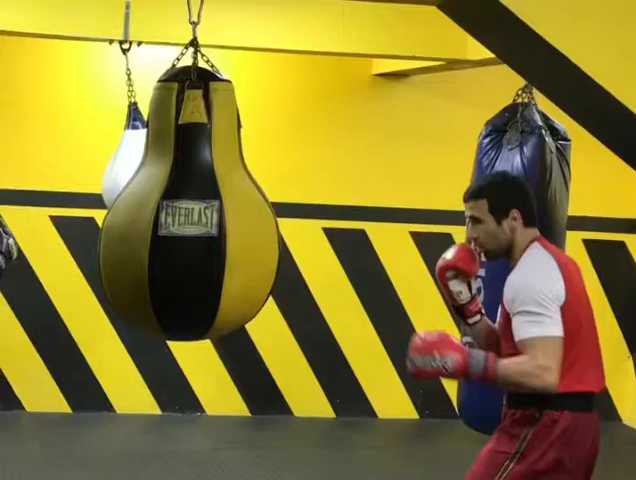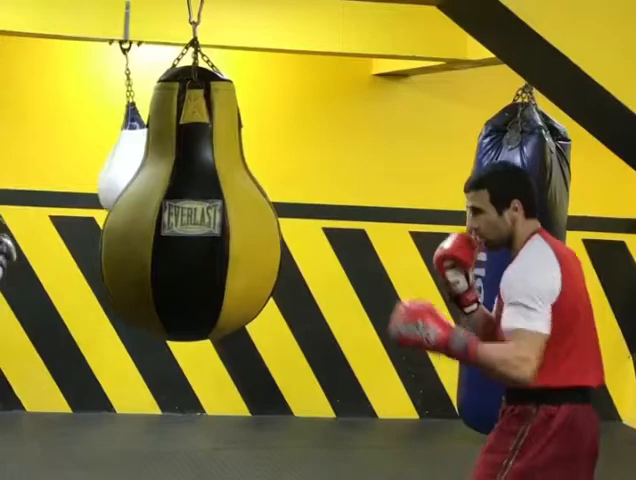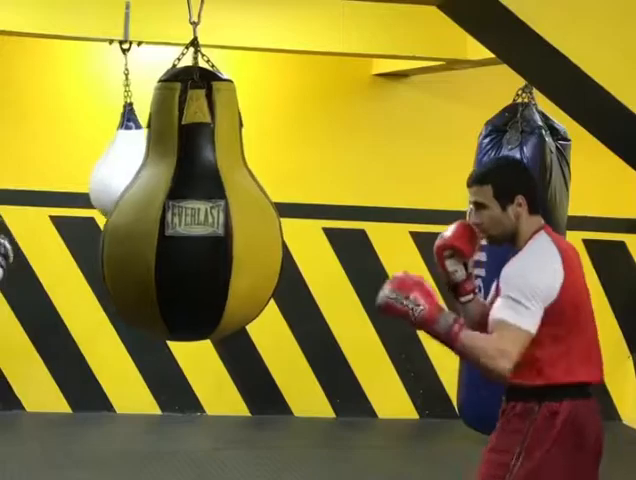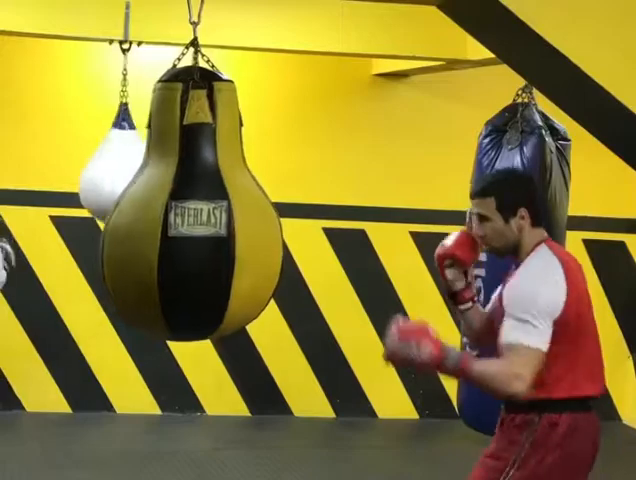
dt=0.1s
person 1, frame 1
left shoulder: (530, 275)
right shoulder: (549, 263)
left elbow: (542, 373)
right elbow: (505, 346)
left wrist: (465, 362)
right wrist: (465, 301)
left hip: (545, 424)
right hip: (572, 421)
person 1, frame 2
left shoulder: (528, 269)
right shoulder: (548, 255)
left elbow: (521, 365)
right elbow: (498, 337)
left wrist: (447, 338)
right wrist: (461, 289)
left hip: (541, 418)
right hip: (570, 416)
person 1, frame 3
left shoulder: (530, 264)
right shoulder: (549, 251)
left elbow: (499, 358)
right elbow: (485, 324)
left wrist: (434, 318)
right wrist: (459, 277)
left hip: (544, 417)
right hip: (570, 413)
person 1, frame 4
left shoulder: (533, 278)
right shoulder: (552, 264)
left elbow: (515, 380)
right elbow: (487, 332)
left wrist: (441, 356)
right wrist: (460, 286)
left hip: (541, 427)
right hip: (570, 422)
